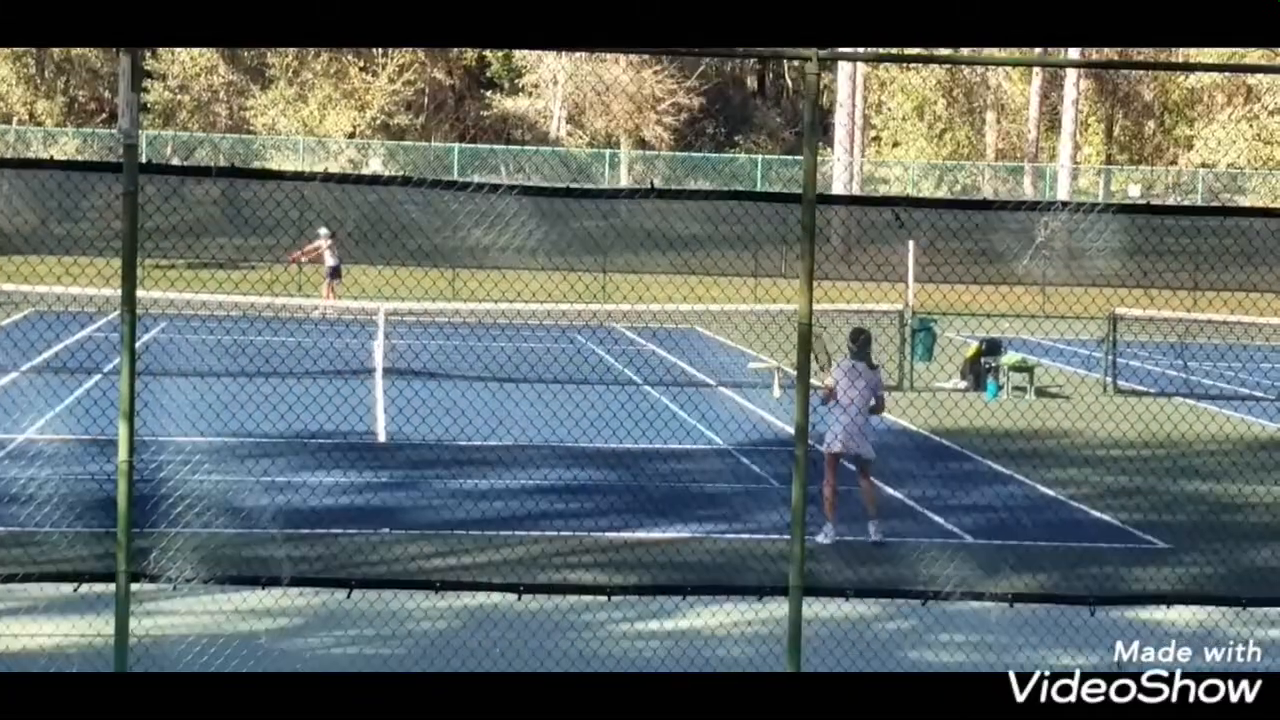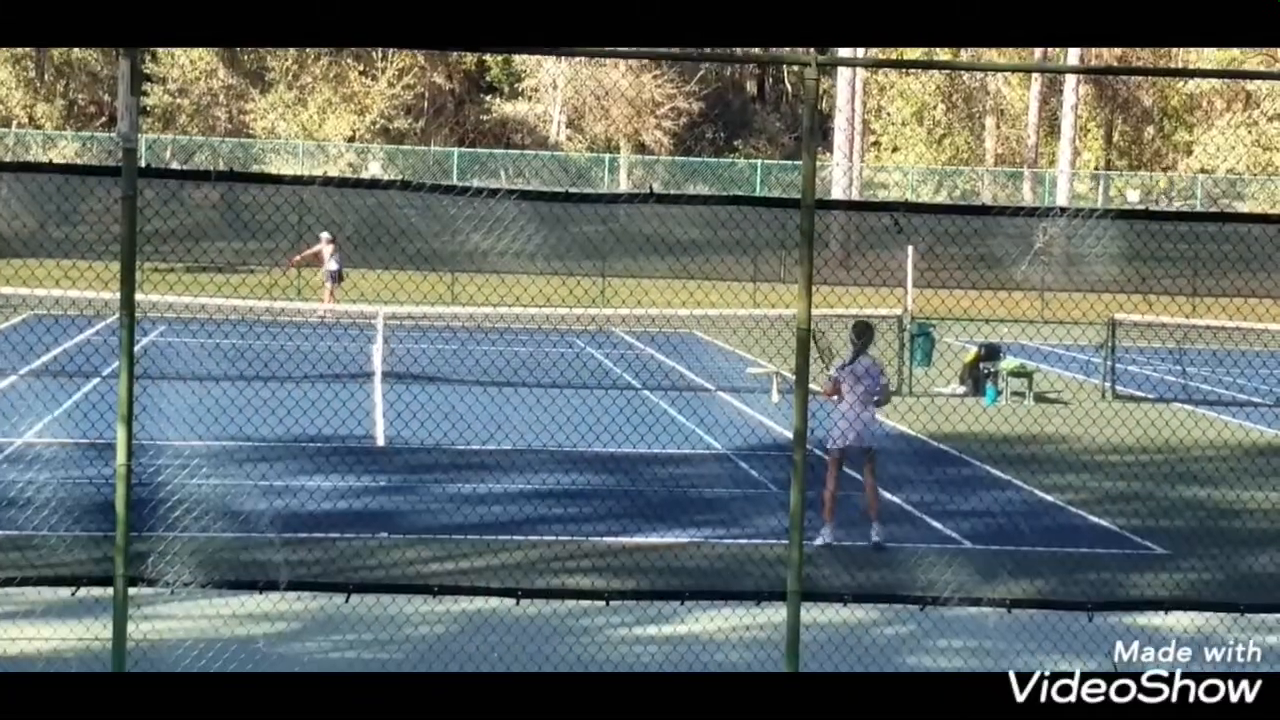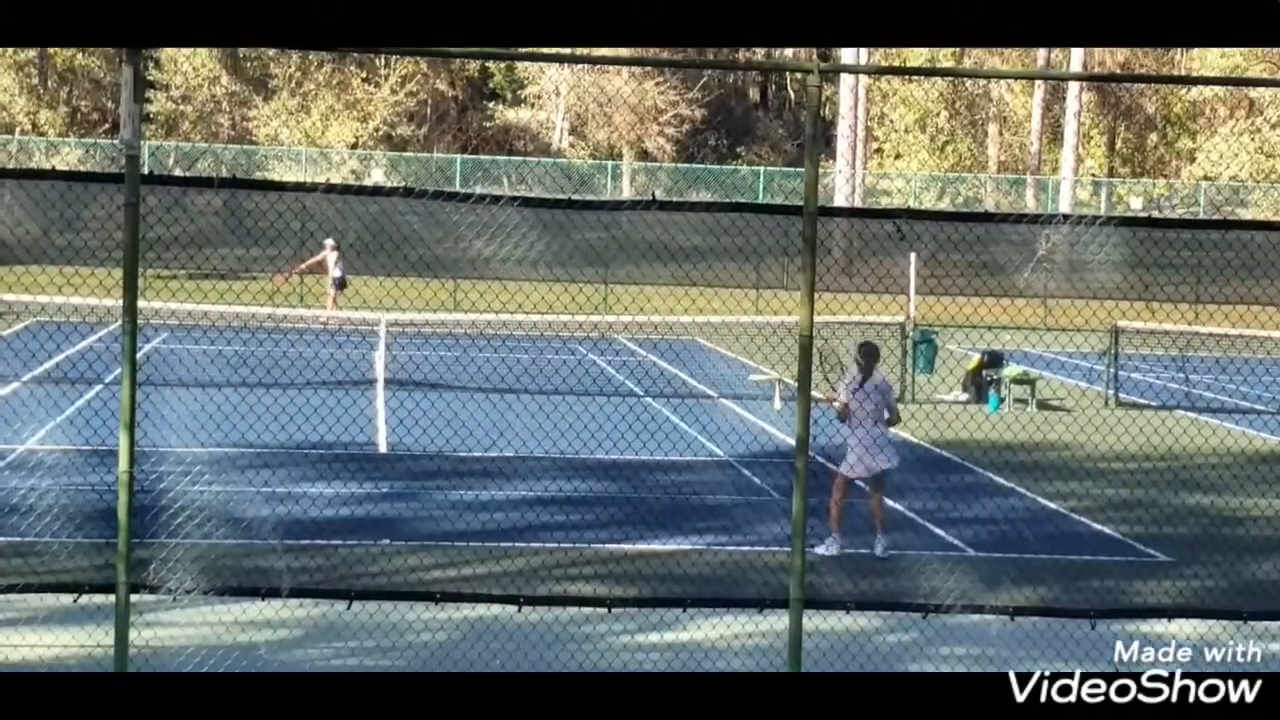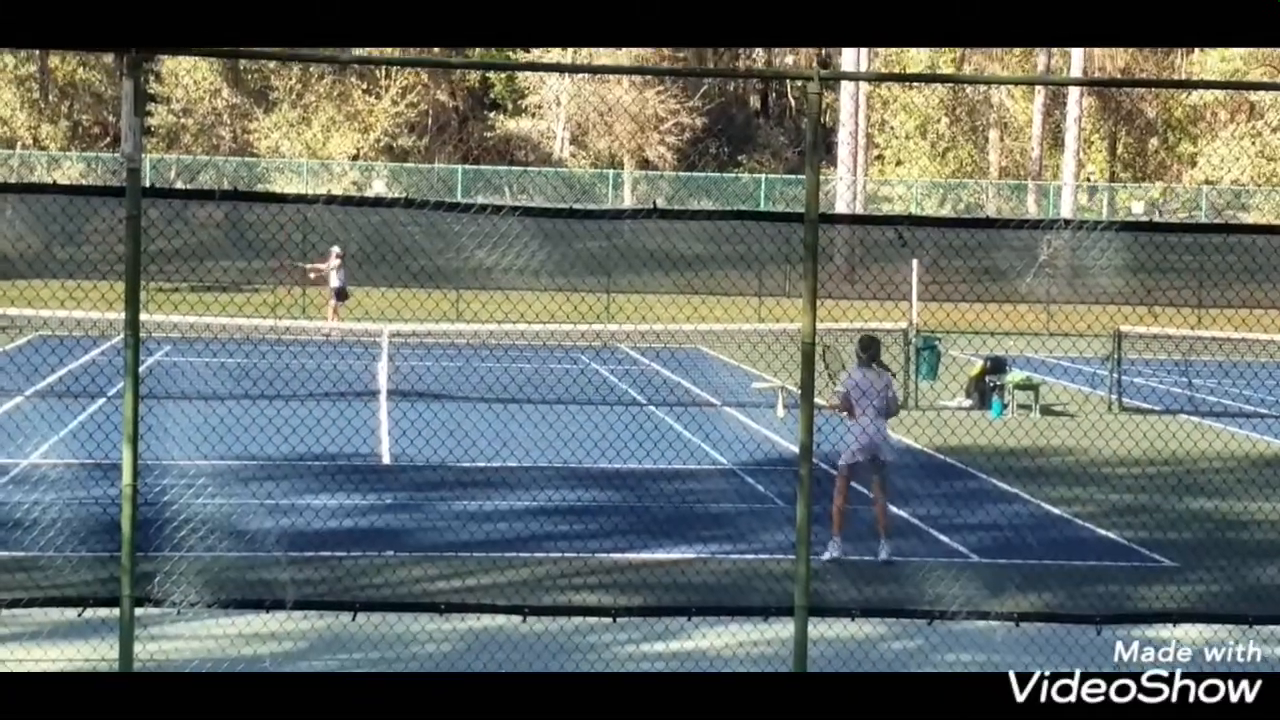
dt=0.2s
person 1, frame 1
left shoulder: (840, 368)
right shoulder: (874, 372)
left elbow: (825, 399)
right elbow: (879, 407)
left wrist: (833, 395)
left hip: (839, 428)
right hip: (861, 430)
left knee: (830, 478)
right knee: (865, 479)
left ankle: (830, 528)
right ankle: (873, 526)
person 1, frame 2
left shoulder: (843, 364)
right shoulder: (875, 364)
left elbow: (830, 392)
right elbow: (885, 396)
left wrist: (828, 386)
left hip: (844, 424)
right hip: (866, 425)
left knee: (832, 478)
right knee: (869, 477)
left ankle: (828, 530)
right ankle: (875, 528)
person 1, frame 3
left shoulder: (849, 385)
right shoulder: (884, 385)
left elbow: (842, 416)
right elbow: (895, 418)
left wrist: (835, 403)
left hip: (858, 446)
right hip: (881, 446)
left knee: (838, 491)
right knee: (876, 494)
left ankle: (834, 540)
right ankle: (880, 541)
person 1, frame 4
left shoulder: (850, 376)
right shoulder: (885, 377)
left elbow: (842, 406)
right elbow: (894, 409)
left wrist: (837, 401)
left hip: (856, 437)
right hip: (879, 437)
left knee: (840, 493)
right knee: (880, 494)
left ankle: (836, 543)
right ankle: (884, 546)
